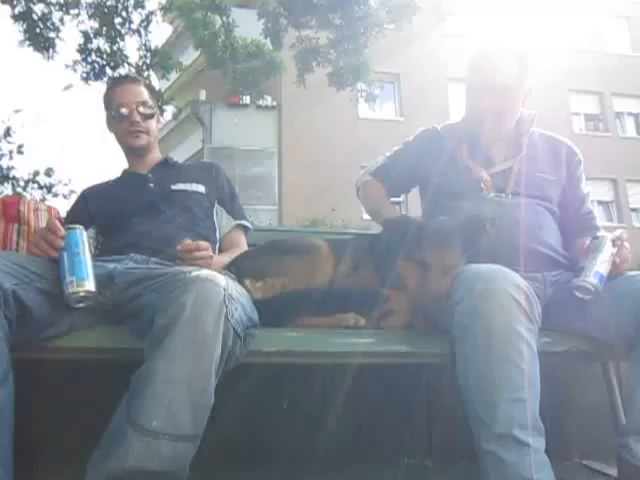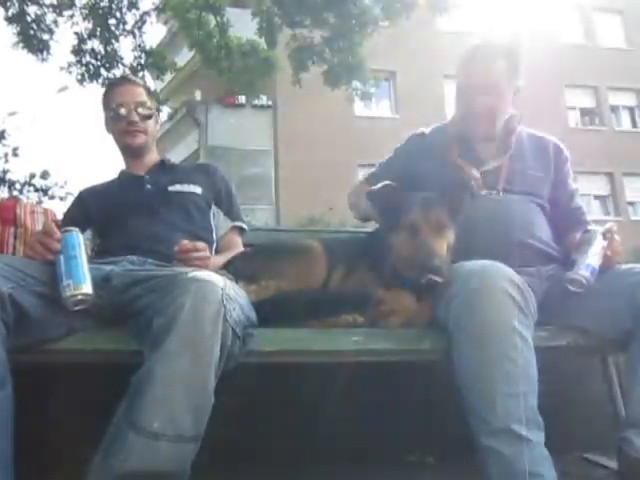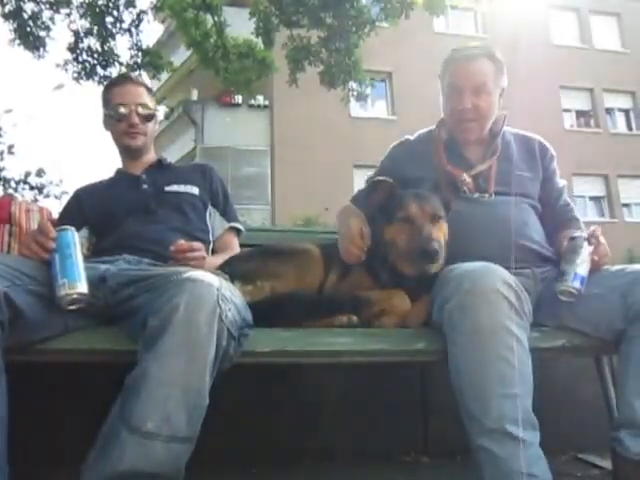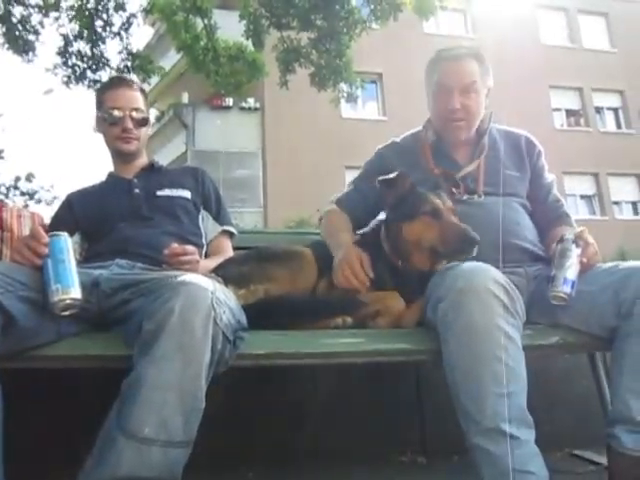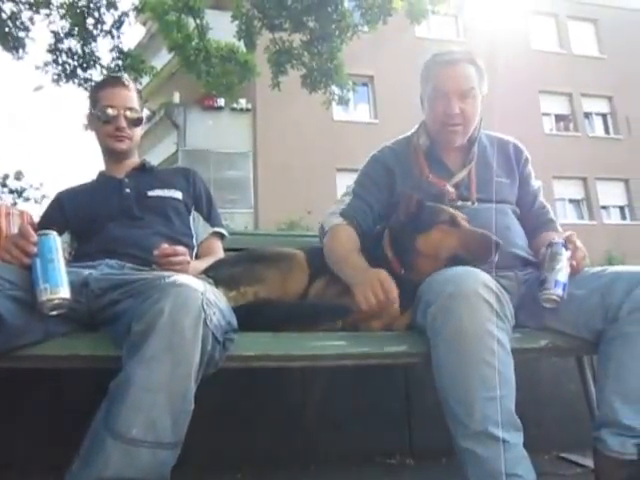
dt=0.3s
person 1, frame 1
left shoulder: (560, 153)
right shoulder: (435, 144)
left elbow: (582, 232)
right elbow: (371, 183)
right wrist: (390, 216)
left hip: (562, 285)
right hip: (476, 280)
right knee: (495, 290)
person 1, frame 2
left shoulder: (547, 151)
right shoulder: (425, 146)
left elbow: (573, 227)
right elbow: (362, 193)
right wrist: (374, 203)
left hip: (554, 279)
right hip: (471, 278)
right knee: (490, 285)
person 1, frame 3
left shoulder: (534, 150)
right shoulder: (411, 153)
left elbow: (562, 224)
right elbow: (357, 209)
right wrist: (352, 226)
left hip: (550, 280)
right hip: (467, 280)
right knee: (485, 287)
person 1, frame 4
left shoulder: (521, 147)
right shoulder: (399, 156)
left elbow: (554, 219)
right elbow: (338, 211)
right wrist: (343, 246)
left hip: (542, 278)
right hip: (458, 279)
right knee: (477, 286)
person 1, frame 5
left shoulder: (510, 153)
right shoulder: (392, 160)
left elbow: (540, 225)
right elbow: (338, 225)
right wrist: (360, 273)
left hip: (529, 282)
right hip: (452, 286)
right knee: (467, 290)
person 2, frame 1
left shoulder: (207, 175)
right shoulder: (97, 195)
left elbow: (239, 250)
right elbow: (63, 246)
left wrist: (214, 262)
right wrist: (43, 243)
left hip: (175, 280)
right hip: (95, 279)
left knee: (206, 291)
person 2, frame 2
left shoulder: (204, 176)
right shoulder: (93, 197)
left elbow: (236, 252)
right elbow: (60, 248)
left wrist: (211, 263)
right wrist: (41, 245)
left hip: (171, 281)
right hip: (91, 280)
left knee: (204, 293)
person 2, frame 3
left shoulder: (200, 177)
right shoulder: (89, 195)
left elbow: (233, 253)
right elbow: (54, 247)
left wrist: (207, 263)
right wrist: (35, 245)
left hip: (168, 281)
right hip: (88, 278)
left knee: (200, 293)
person 2, frame 4
left shoulder: (192, 180)
right shoulder: (81, 200)
left elbow: (226, 256)
right elbow: (47, 251)
left wrist: (200, 267)
left hip: (160, 284)
right hip: (81, 283)
left knee: (194, 296)
person 2, frame 5
left shoulder: (183, 181)
right shoulder: (71, 199)
left elbow: (216, 257)
right elbow: (34, 252)
left wrist: (191, 267)
left hip: (149, 285)
right hip: (68, 284)
left knee: (185, 296)
